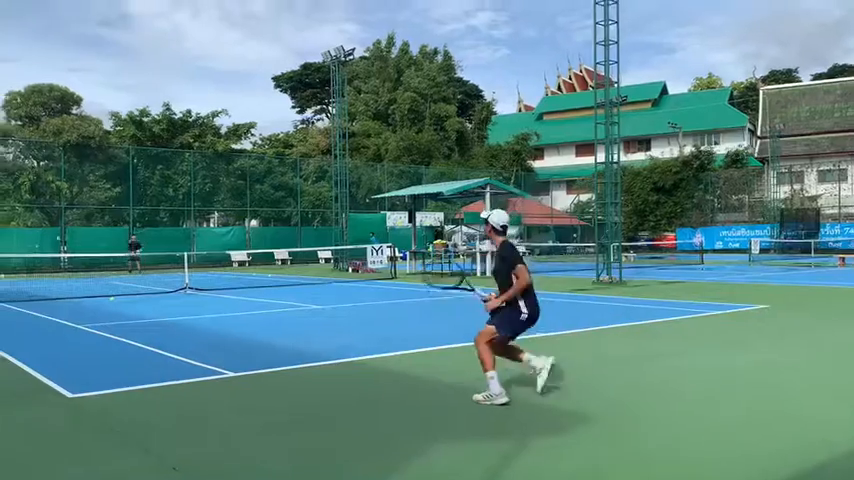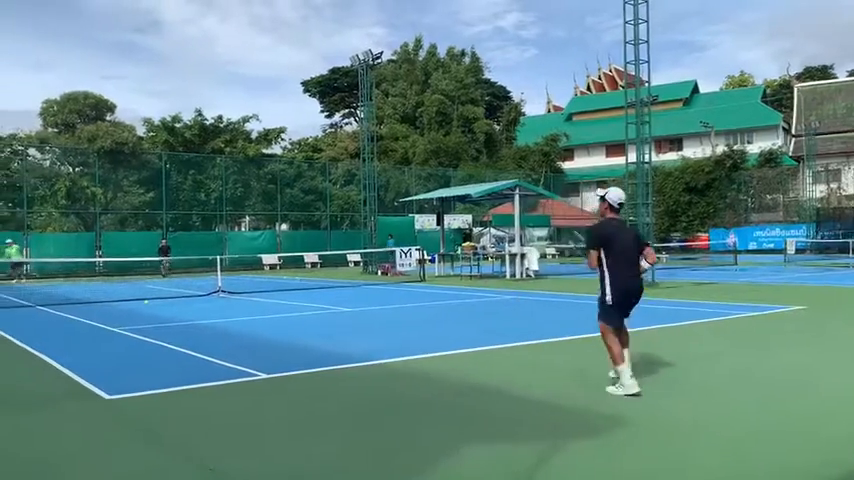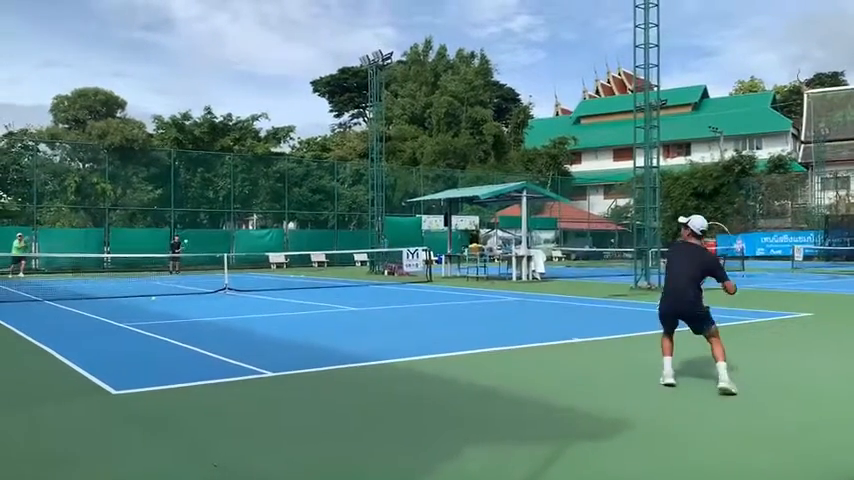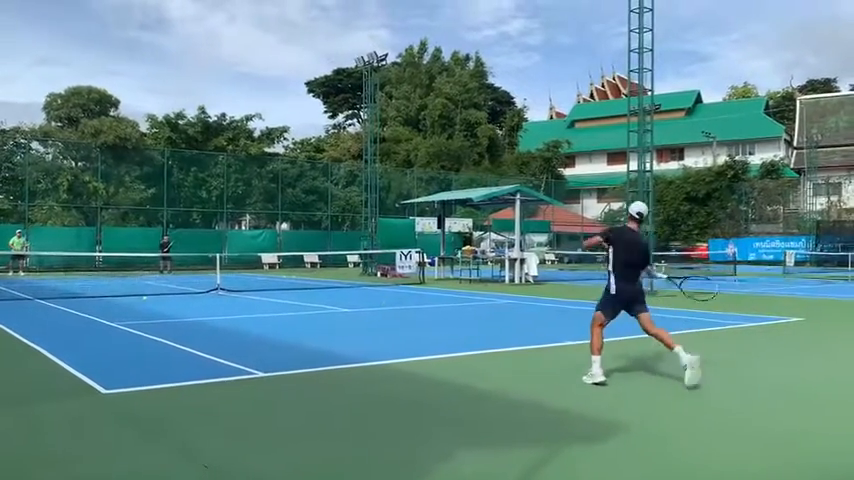
dt=0.7s
person 1, frame 1
left shoulder: (506, 251)
right shoulder: (502, 250)
left elbow: (525, 280)
left wrist: (500, 299)
right wrist: (497, 298)
left hip: (523, 309)
right hip: (519, 308)
left knee: (482, 340)
right knee: (496, 345)
left ankle: (496, 392)
right ankle: (538, 362)
person 1, frame 2
left shoulder: (597, 229)
right shoulder: (630, 230)
left elbow: (593, 264)
right elbow: (651, 258)
left wrist: (596, 260)
left hip: (614, 288)
right hip: (635, 287)
left knee: (608, 333)
right knee: (618, 322)
left ankle: (627, 382)
right ankle: (624, 367)
person 1, frame 3
left shoulder: (674, 248)
right shoulder: (709, 258)
right elbow: (731, 289)
left hip: (667, 305)
right hip: (692, 306)
left knee: (667, 335)
right knee: (714, 338)
left ankle: (667, 373)
right ankle: (724, 378)
person 1, frame 4
left shoulder: (616, 232)
right shoulder: (643, 243)
left elbow: (587, 243)
right elbow: (646, 269)
left wrist: (599, 236)
right wrist: (658, 274)
left hip: (616, 289)
right hip: (635, 291)
left knee: (597, 325)
right knee: (650, 328)
left ankle: (596, 373)
right ankle: (685, 357)
